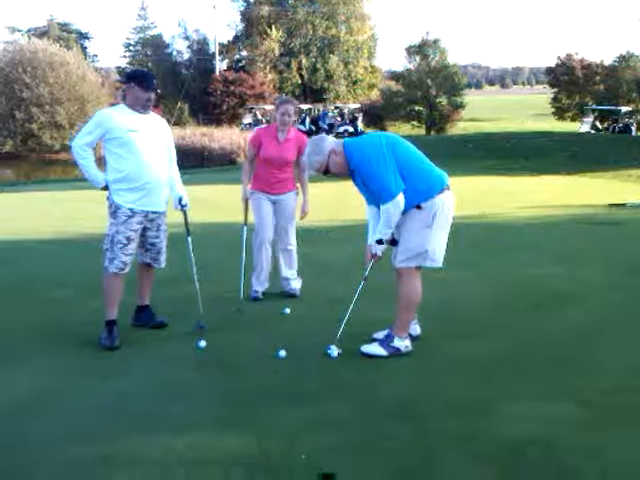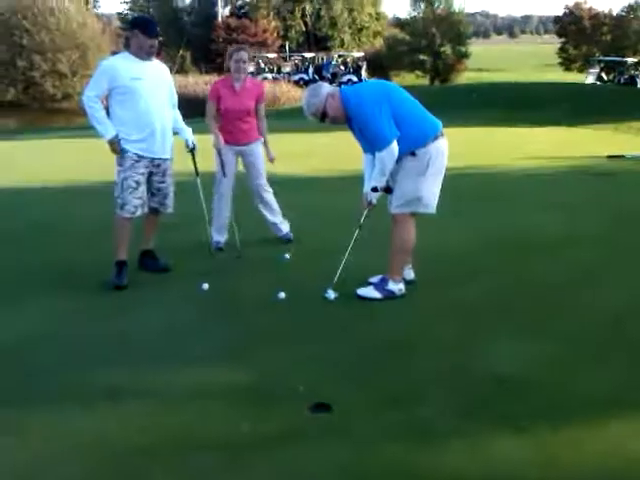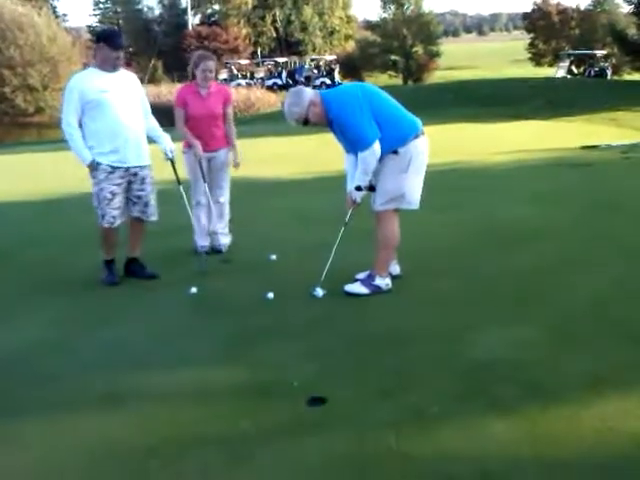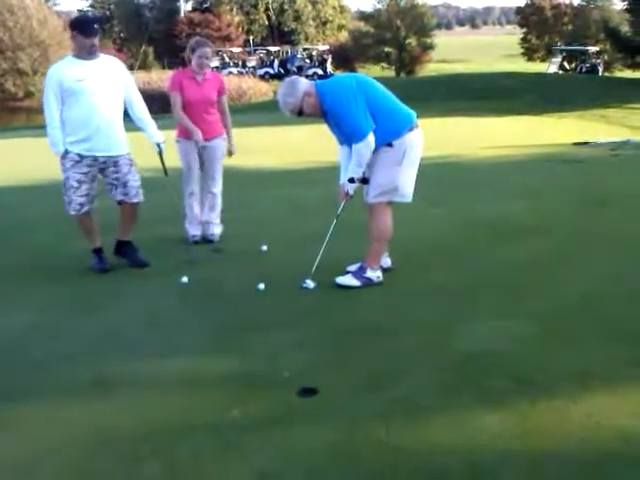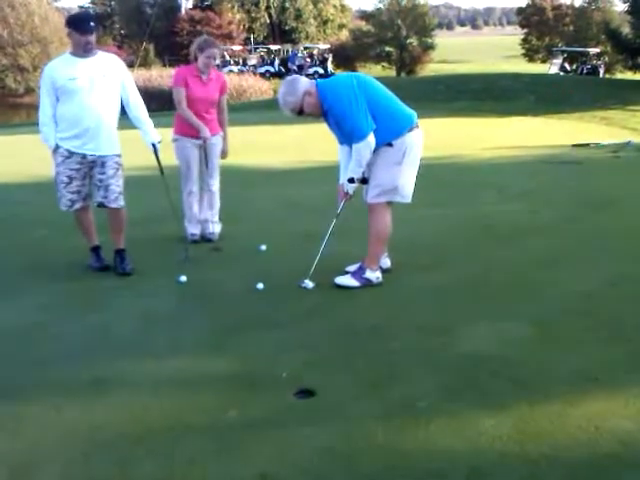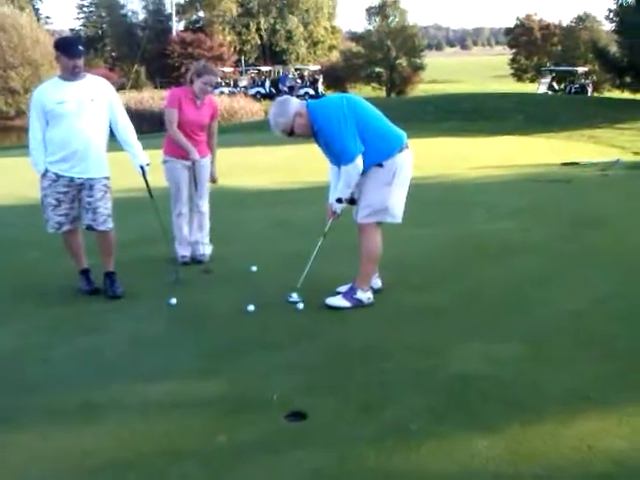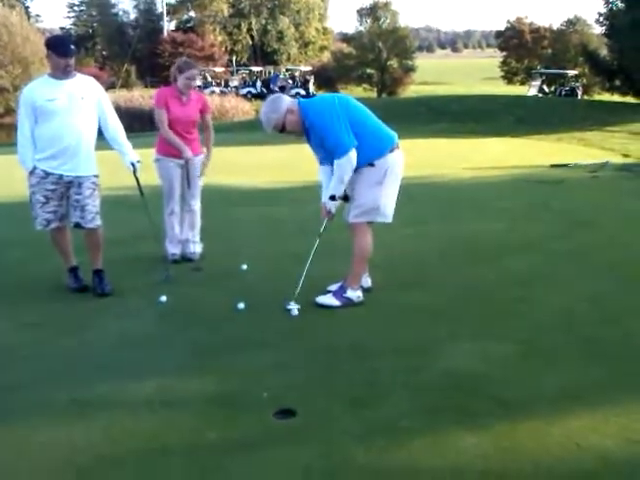
dt=0.5s
person 1, frame 1
left shoulder: (160, 123)
right shoulder: (108, 117)
left elbow: (170, 161)
right elbow: (79, 145)
left wrist: (179, 191)
right wrist: (99, 179)
left hip: (157, 205)
right hip: (126, 205)
left knee: (150, 260)
right knee: (117, 264)
left ankle: (142, 310)
right ankle: (110, 324)
person 1, frame 2
left shoulder: (162, 69)
right shoulder: (113, 66)
left elbow: (171, 107)
right elbow: (90, 98)
left wrist: (185, 132)
right wrist: (110, 134)
left hip: (162, 151)
right hip: (132, 151)
left knee: (156, 206)
right knee: (127, 208)
left ankle: (147, 254)
right ankle: (120, 266)
person 1, frame 3
left shoulder: (131, 79)
right shoulder: (80, 82)
left elbow: (146, 116)
right elbow: (69, 123)
left wrist: (164, 140)
right wrist: (86, 158)
left hip: (139, 161)
right hip: (106, 164)
left knee: (139, 214)
right knee: (109, 219)
left ankle: (133, 261)
right ankle: (109, 264)
person 1, frame 4
left shoulder: (115, 65)
right shoulder: (58, 72)
left elbow: (135, 102)
right elbow: (52, 115)
left wrist: (153, 132)
right wrist: (60, 149)
left hip: (116, 149)
right hip: (78, 153)
left knee: (132, 198)
right knee: (82, 206)
left ankle: (124, 244)
right ankle: (97, 252)
person 1, frame 5
left shoulder: (113, 63)
right shoulder: (54, 69)
left elbow: (133, 101)
right elbow: (46, 112)
left wrist: (149, 132)
right wrist: (52, 144)
left hip: (107, 148)
right hip: (70, 150)
left knee: (114, 202)
right knee: (78, 204)
left ankle: (120, 252)
right ankle: (95, 250)
person 1, frame 6
left shoulder: (102, 86)
right shoulder: (43, 93)
left elbow: (122, 124)
right elbow: (36, 135)
left wrist: (138, 155)
right wrist: (41, 169)
left hip: (95, 171)
right hip: (58, 173)
left knee: (104, 224)
right knee: (67, 226)
left ankle: (110, 275)
right ankle: (84, 273)
person 1, frame 7
left shoulder: (91, 86)
right shoulder: (32, 91)
left elbow: (110, 123)
right elbow: (25, 133)
left wrist: (128, 153)
right wrist: (29, 166)
left hip: (84, 170)
right hip: (46, 171)
left knee: (92, 223)
right knee: (56, 223)
left ankle: (98, 273)
right ankle: (72, 271)
person 2, frame 1
left shoulder: (366, 153)
right shoulder: (355, 159)
left elbow: (393, 201)
right elbow: (374, 201)
left wrist: (381, 240)
right wrist: (372, 241)
left hip: (430, 201)
right hip: (416, 203)
left knee: (407, 267)
right knee: (404, 265)
left ankle: (399, 338)
right ankle: (409, 324)
person 2, frame 2
left shoulder: (362, 101)
right shoulder: (353, 109)
left elbow: (387, 149)
right elbow: (371, 150)
left wrist: (376, 187)
right wrist: (368, 188)
left hip: (424, 149)
right hip: (411, 151)
left knee: (402, 214)
right knee: (401, 212)
left ankle: (394, 282)
right ankle: (403, 270)
person 2, frame 3
left shoulder: (344, 103)
right shoulder: (334, 109)
left elbow: (370, 149)
right elbow: (353, 149)
left wrist: (359, 187)
right wrist: (351, 188)
left hip: (405, 146)
right hip: (393, 148)
left knee: (386, 210)
right knee: (383, 208)
left ankle: (380, 277)
right ankle: (389, 265)
person 2, frame 4
left shoulder: (338, 94)
right shoulder: (328, 101)
left elbow: (364, 140)
right elbow: (346, 141)
left wrist: (352, 179)
right wrist: (344, 180)
left hip: (399, 139)
right hip: (386, 141)
left knee: (379, 202)
right knee: (377, 200)
left ankle: (371, 270)
right ankle: (380, 257)
person 2, frame 5
left shoulder: (338, 93)
right shoulder: (328, 100)
left elbow: (364, 140)
right elbow: (346, 141)
left wrist: (352, 179)
right wrist: (344, 180)
left hip: (399, 139)
right hip: (387, 141)
left knee: (378, 203)
right knee: (376, 201)
left ankle: (371, 270)
right ankle: (379, 258)
person 2, frame 6
left shoulder: (329, 115)
right shoulder: (319, 119)
left elbow: (352, 163)
right elbow: (338, 161)
left wrist: (340, 199)
right wrist: (333, 199)
left hip: (389, 159)
right hip: (377, 162)
left knee: (369, 223)
right knee: (367, 221)
left ankle: (362, 291)
right ankle: (370, 278)
person 2, frame 7
left shoulder: (321, 112)
right shoulder: (311, 120)
left elbow: (346, 157)
right elbow: (326, 161)
left wrist: (334, 196)
right wrist: (326, 198)
left hip: (380, 160)
right hip: (368, 162)
left knee: (360, 222)
right knee: (357, 221)
left ankle: (352, 290)
right ankle: (360, 277)
person 3, frame 1
left shoulder: (300, 139)
right shoulder: (260, 134)
left elbow: (302, 171)
right elbow: (248, 161)
left wrist: (305, 200)
right wrist: (245, 186)
left hip: (286, 194)
right hip: (261, 193)
left knee: (287, 240)
right knee: (263, 238)
left ankle: (291, 282)
right ankle: (258, 285)
person 3, frame 2
left shoulder: (257, 87)
right shoulder: (217, 86)
left elbow: (260, 119)
right elbow: (210, 116)
left wrist: (268, 147)
right wrist: (217, 136)
left hip: (251, 144)
right hip: (227, 145)
left knee: (261, 186)
right knee: (223, 190)
left ankle: (279, 226)
right ankle: (219, 235)
person 3, frame 3
left shoulder: (224, 92)
right shoulder: (184, 93)
left elbow: (229, 124)
right elbow: (180, 124)
left wrist: (234, 151)
right wrist: (193, 143)
left hip: (220, 150)
right hip: (195, 151)
left knee: (220, 195)
right knee: (199, 196)
left ankle: (220, 237)
right ankle: (201, 240)
person 3, frame 4
left shoulder: (217, 79)
right shoulder: (178, 77)
left elbow: (224, 112)
right elbow: (176, 110)
left wrist: (230, 139)
right wrist: (194, 130)
left hip: (215, 139)
right hip: (188, 139)
left knee: (213, 185)
right knee: (192, 185)
left ankle: (211, 227)
right ankle: (193, 229)
person 3, frame 5
left shoulder: (220, 79)
right shoulder: (182, 73)
left elbow: (222, 111)
right elbow: (181, 107)
left wrist: (225, 139)
right wrist: (201, 127)
left hip: (213, 136)
right hip: (186, 137)
left knee: (211, 183)
right knee: (190, 184)
left ankle: (210, 226)
right ankle: (192, 228)
person 3, frame 6
left shoulder: (212, 104)
right shoulder: (176, 95)
left elbow: (212, 136)
right elbow: (172, 128)
left wrist: (213, 165)
right wrist: (190, 149)
left hip: (201, 158)
right hip: (175, 159)
left knee: (201, 204)
right knee: (180, 205)
left ankle: (201, 247)
right ankle: (183, 249)
person 3, frame 7
left shoulder: (200, 99)
right shoulder: (162, 95)
left elbow: (208, 129)
right elbow: (163, 128)
left wrist: (208, 156)
right wrist: (183, 148)
left hip: (195, 156)
right hip: (168, 157)
left knee: (193, 202)
right knee: (172, 202)
left ankle: (192, 245)
right ankle: (173, 247)
